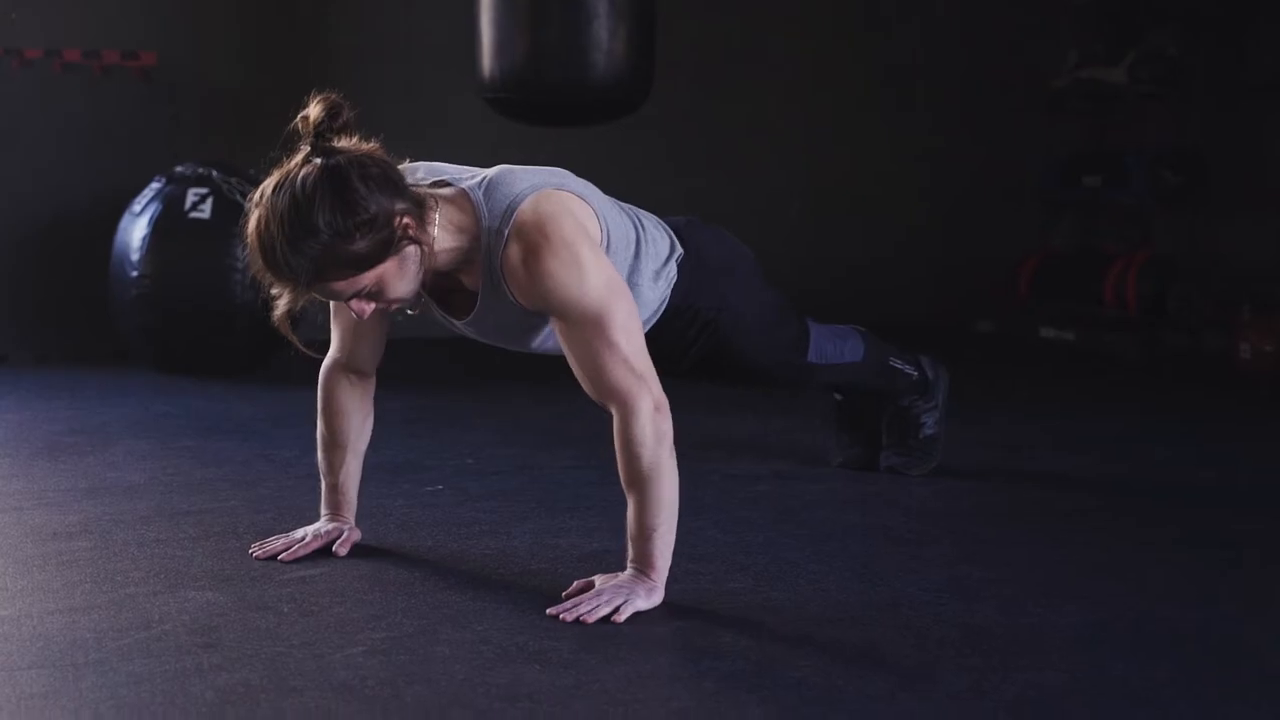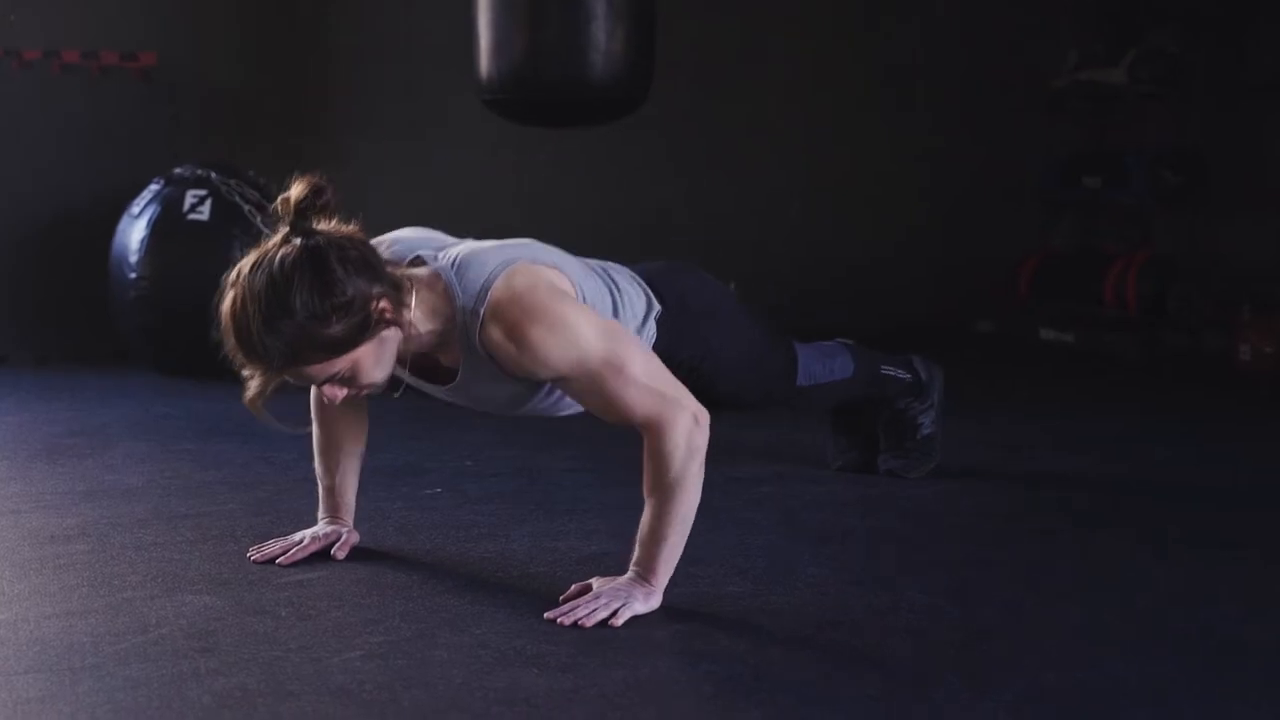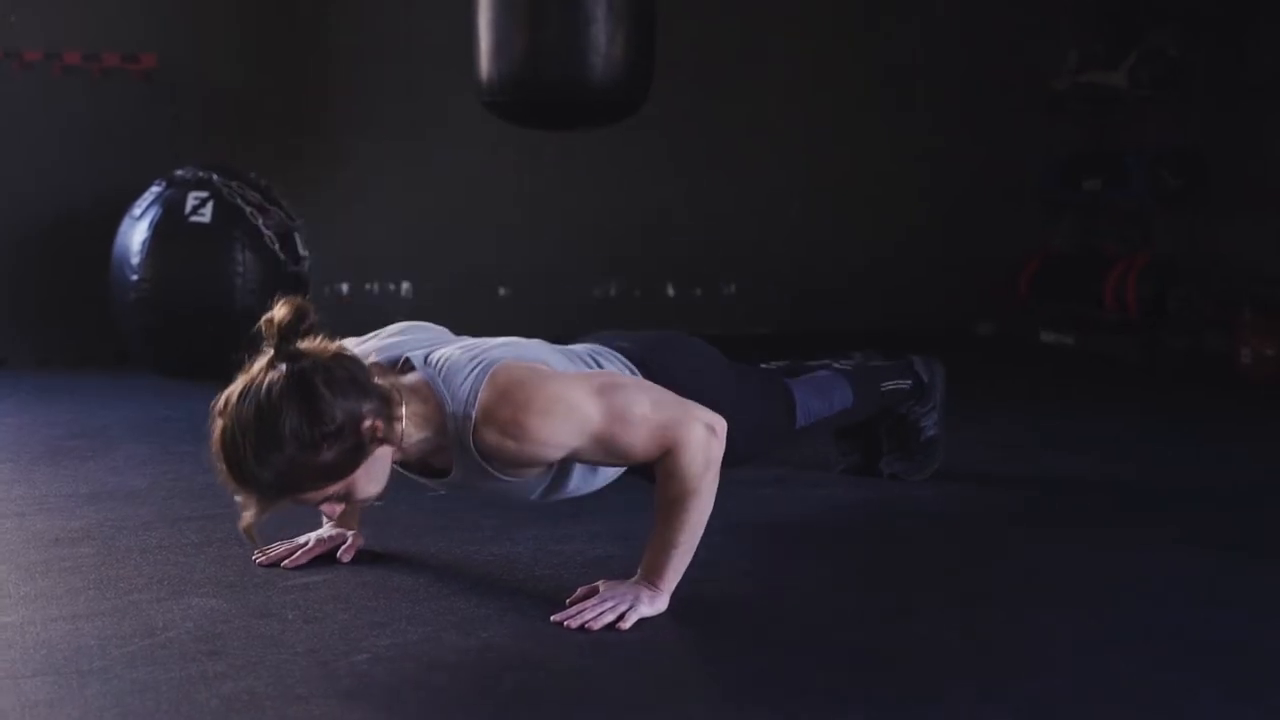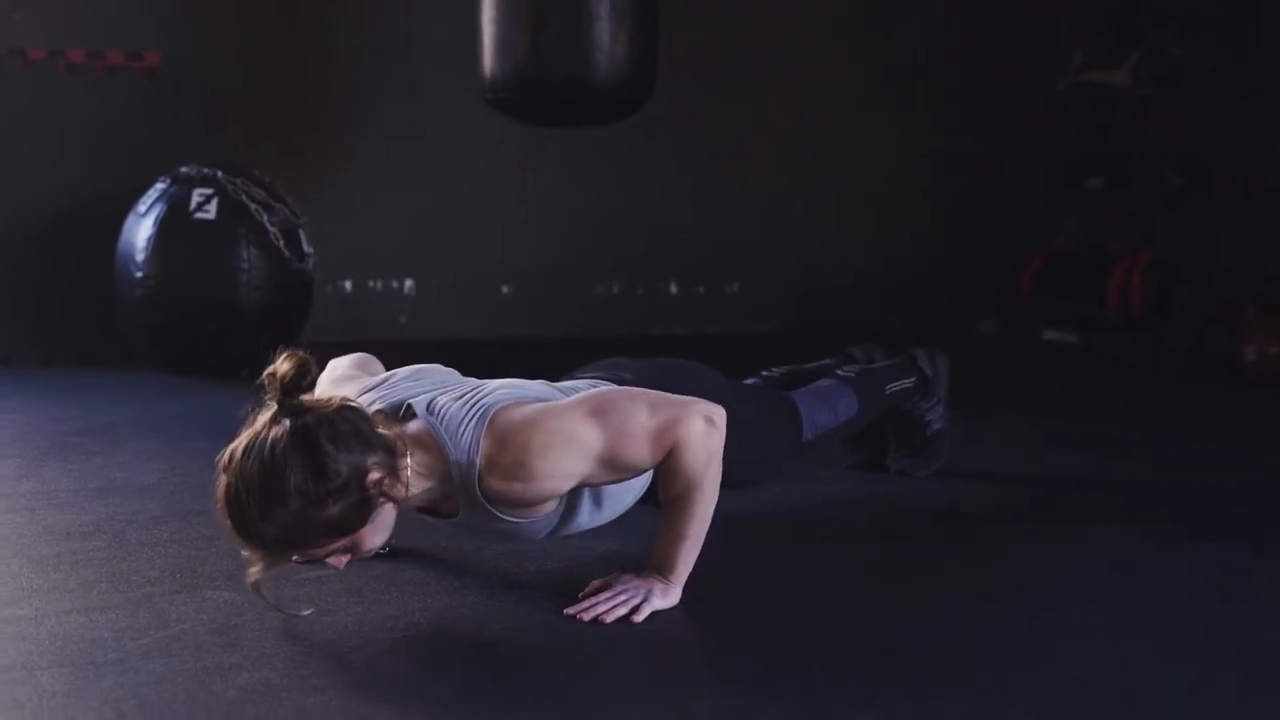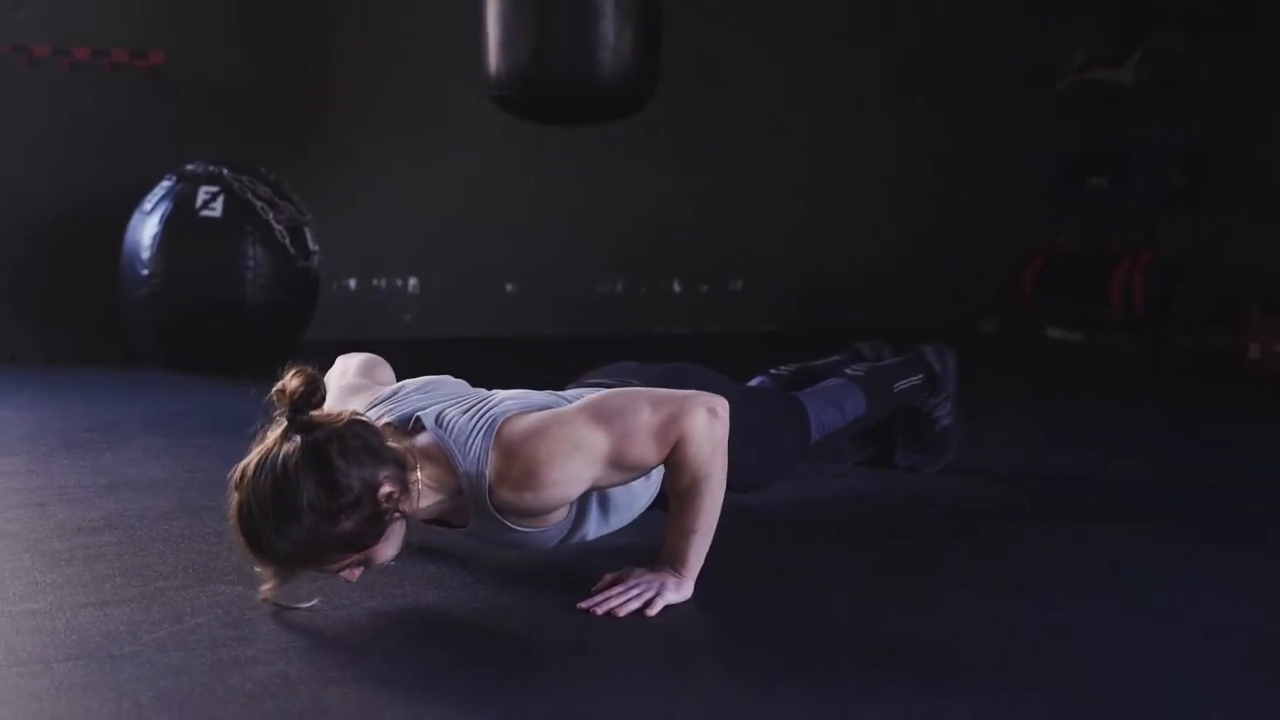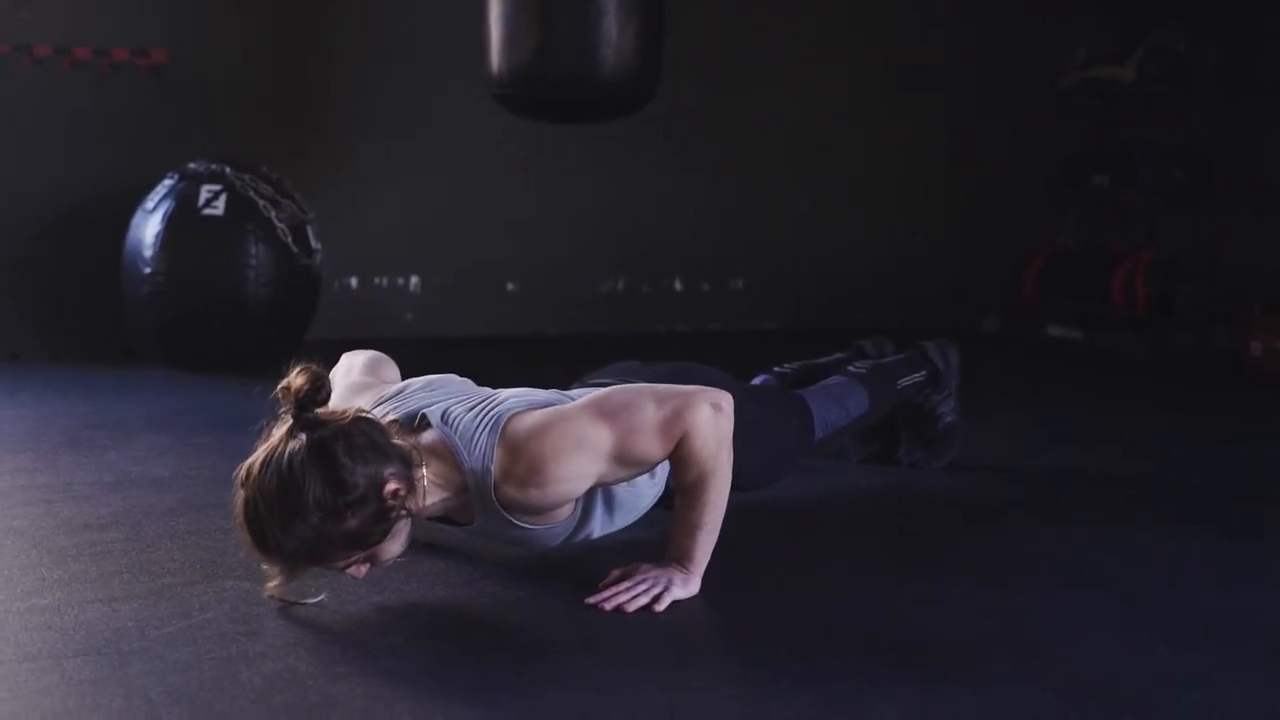
dt=0.5s
person 1, frame 1
left shoulder: (539, 242)
right shoulder: (375, 227)
left elbow: (640, 405)
right elbow: (348, 371)
left wrist: (648, 576)
right wrist: (337, 513)
left hip: (690, 284)
right hip: (626, 297)
left knee: (797, 355)
right knee: (795, 364)
left ankle: (912, 381)
right ankle: (861, 409)
person 1, frame 2
left shoulder: (515, 313)
right shoulder: (359, 287)
left elbow: (681, 419)
right elbow: (340, 396)
left wrist: (646, 582)
right wrist: (336, 515)
left hip: (669, 322)
right hip: (603, 314)
left knee: (789, 373)
right knee: (789, 383)
left ankle: (906, 382)
right ankle: (857, 411)
person 1, frame 3
left shoulder: (507, 412)
right shoulder: (348, 379)
left elbow: (700, 433)
left wrist: (654, 586)
right wrist: (343, 526)
left hip: (664, 387)
right hip: (593, 369)
left knee: (785, 408)
right knee: (781, 400)
left ankle: (906, 384)
right ankle: (844, 376)
person 1, frame 4
left shoulder: (511, 459)
right shoulder: (345, 408)
left elbow: (700, 427)
left wrist: (666, 579)
right wrist: (345, 524)
left hip: (676, 413)
right hip: (597, 398)
left knee: (793, 420)
right knee: (774, 398)
left ankle: (908, 381)
right ankle: (846, 365)
person 1, frame 5
left shoulder: (520, 471)
right shoulder: (357, 420)
left elbow: (699, 416)
right elbow: (359, 361)
left wrist: (679, 573)
right wrist: (357, 524)
left hip: (684, 415)
right hip: (603, 401)
left knee: (796, 420)
right knee: (775, 399)
left ankle: (918, 376)
right ankle: (855, 364)
person 1, frame 6
left shoulder: (528, 470)
right shoulder: (359, 417)
left elbow: (705, 415)
right elbow: (365, 360)
left wrist: (685, 569)
right wrist: (365, 526)
left hip: (688, 418)
right hip: (611, 401)
left knee: (802, 419)
right knee: (774, 393)
left ankle: (920, 373)
right ankle: (859, 359)
